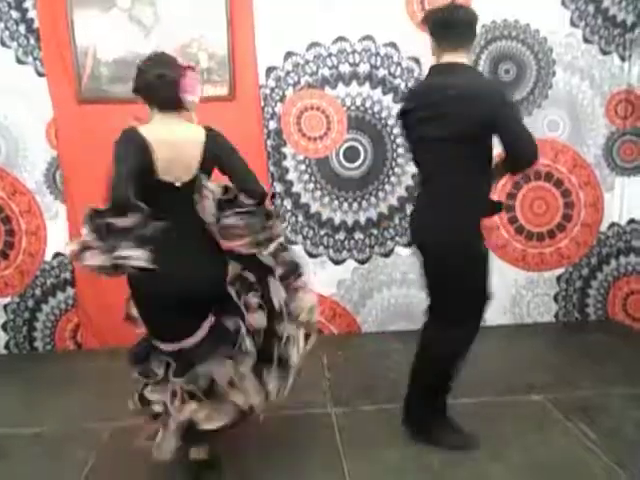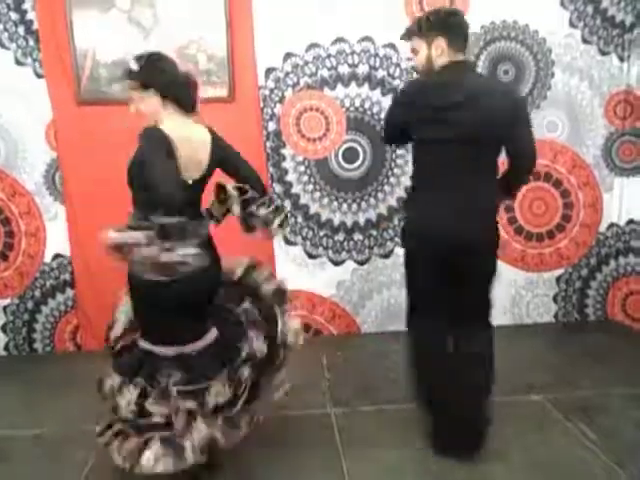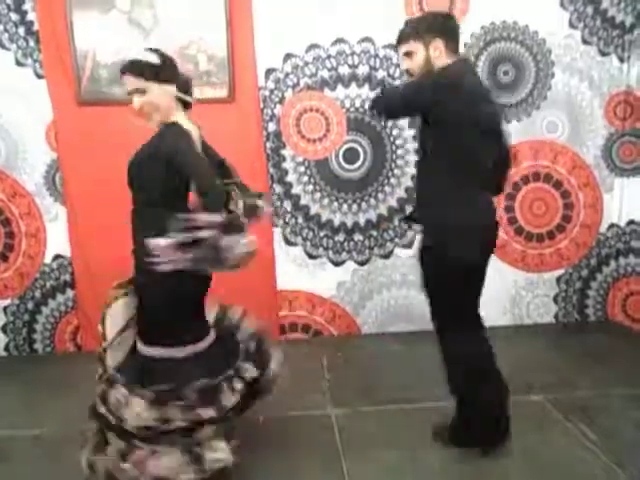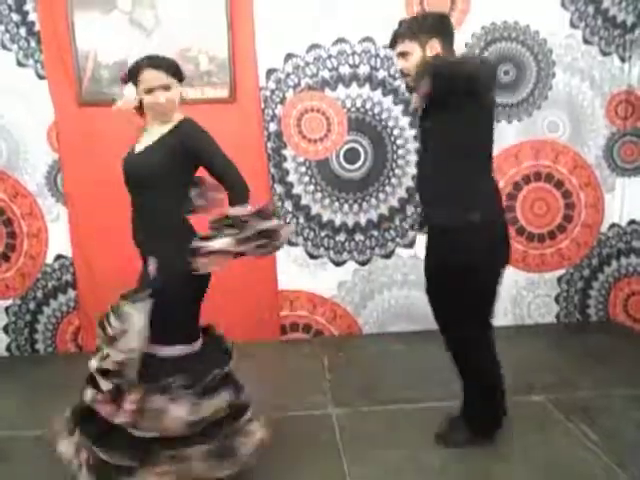
dt=0.1s
person 1, frame 1
left shoulder: (415, 97)
right shoulder: (485, 94)
right elbow: (524, 156)
right wrist: (497, 168)
left hip: (435, 224)
right hip: (453, 228)
left knee: (450, 315)
right knee: (457, 320)
left ankle: (424, 405)
right ankle: (425, 414)
person 1, frame 2
left shoulder: (417, 94)
right shoulder: (506, 98)
left elbow: (391, 136)
right elbow: (523, 167)
left hip: (428, 231)
right hip: (477, 231)
left knee: (427, 325)
right knee: (472, 325)
left ankle: (451, 429)
right ankle: (467, 430)
person 1, frame 3
left shoulder: (451, 83)
right shoulder: (479, 96)
left elbow: (385, 104)
right elbow: (499, 166)
left wrist: (406, 93)
left hip: (448, 230)
right hip: (474, 228)
left knee: (456, 328)
right knee: (462, 322)
left ankle: (483, 425)
right ankle: (480, 417)
person 1, frame 4
left shoulder: (465, 80)
right shoulder: (432, 100)
left elbow: (439, 68)
left wrist: (427, 84)
left hip: (475, 229)
right hip: (443, 230)
left knee: (470, 325)
right knee: (453, 320)
left ankle: (482, 418)
right ankle: (477, 407)
person 2, frame 1
left shoulder: (133, 140)
right shoulder: (208, 138)
left elbow: (120, 202)
right elbow: (253, 191)
left wrist: (112, 246)
left hip: (152, 272)
right hip: (203, 265)
left knee: (174, 353)
left ankle: (194, 440)
person 2, frame 2
left shoulder: (153, 138)
right shoulder: (205, 137)
left elbow: (166, 197)
right elbow: (253, 184)
left hip: (162, 269)
right hip: (199, 265)
left knee: (163, 359)
right knee: (201, 341)
left ankle: (175, 448)
person 2, frame 3
left shoulder: (173, 135)
right shoulder: (179, 134)
left elbow: (206, 190)
right elbow: (224, 182)
left hip: (168, 268)
right hip: (182, 262)
left knee: (160, 362)
right knee: (190, 349)
person 2, frame 4
left shoulder: (186, 132)
right shoulder: (148, 136)
left elbow: (233, 180)
left wrist: (235, 229)
left hip: (174, 263)
right hip: (159, 261)
left knee: (167, 353)
